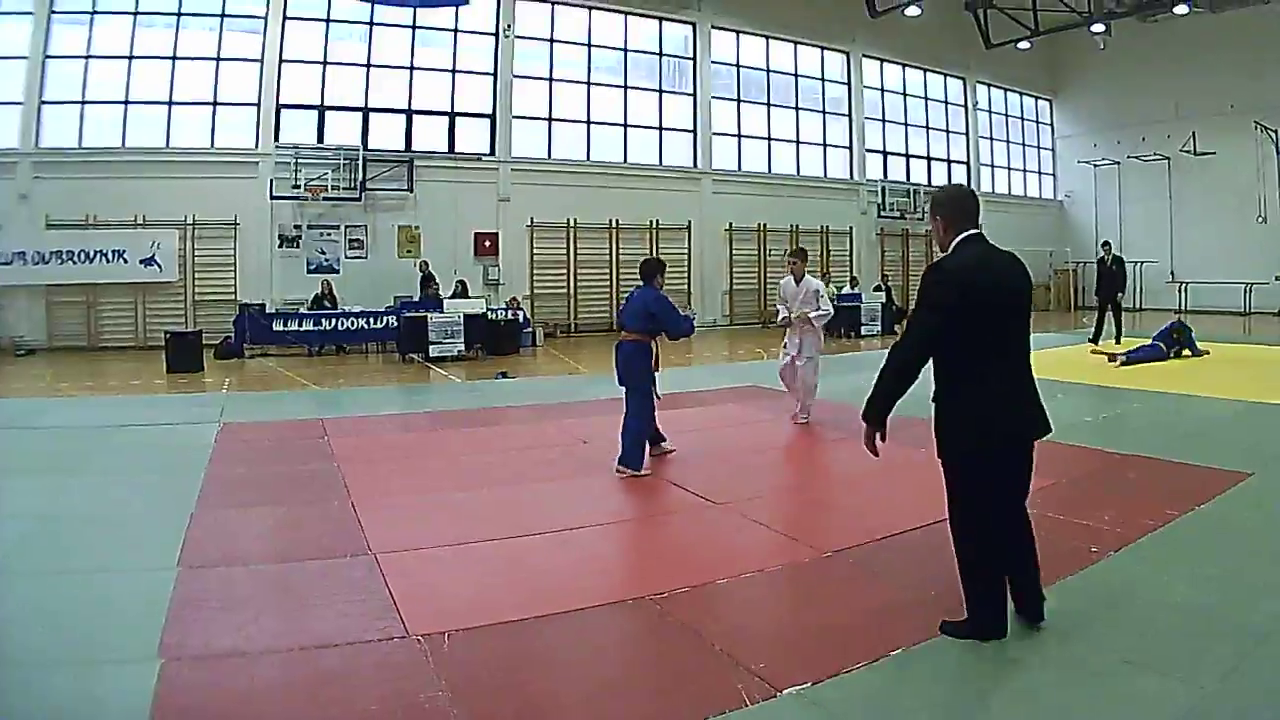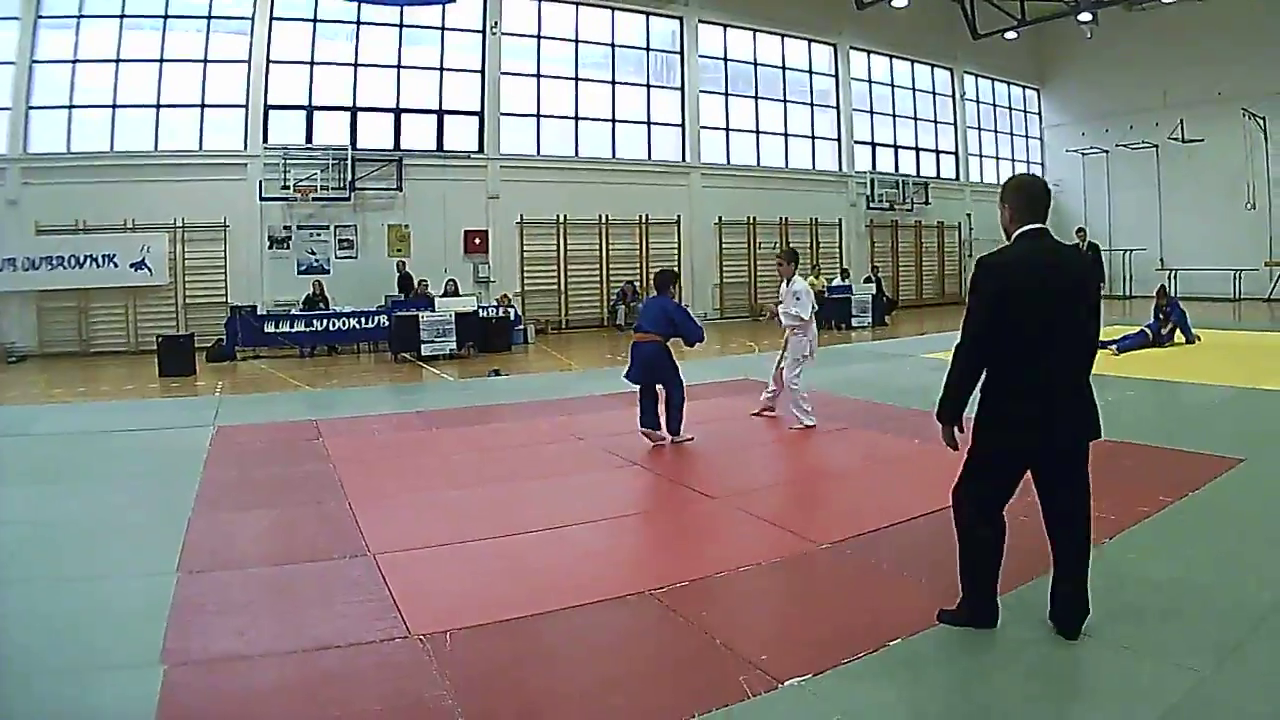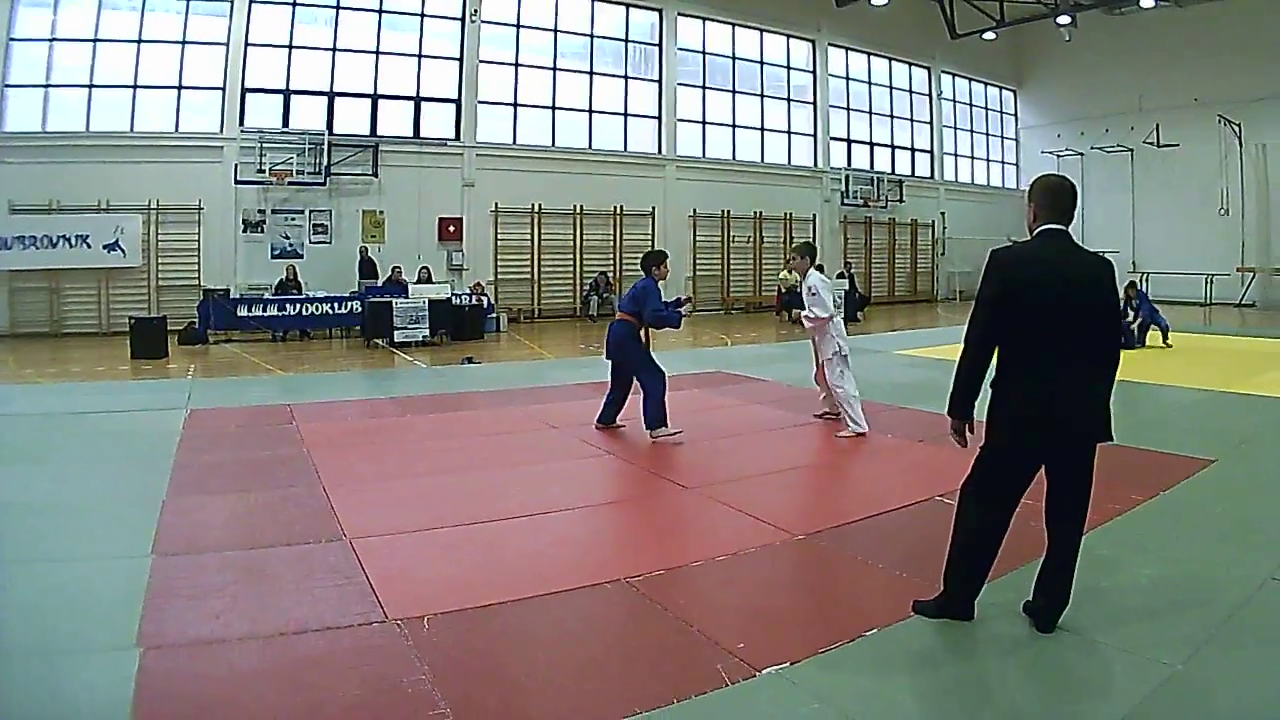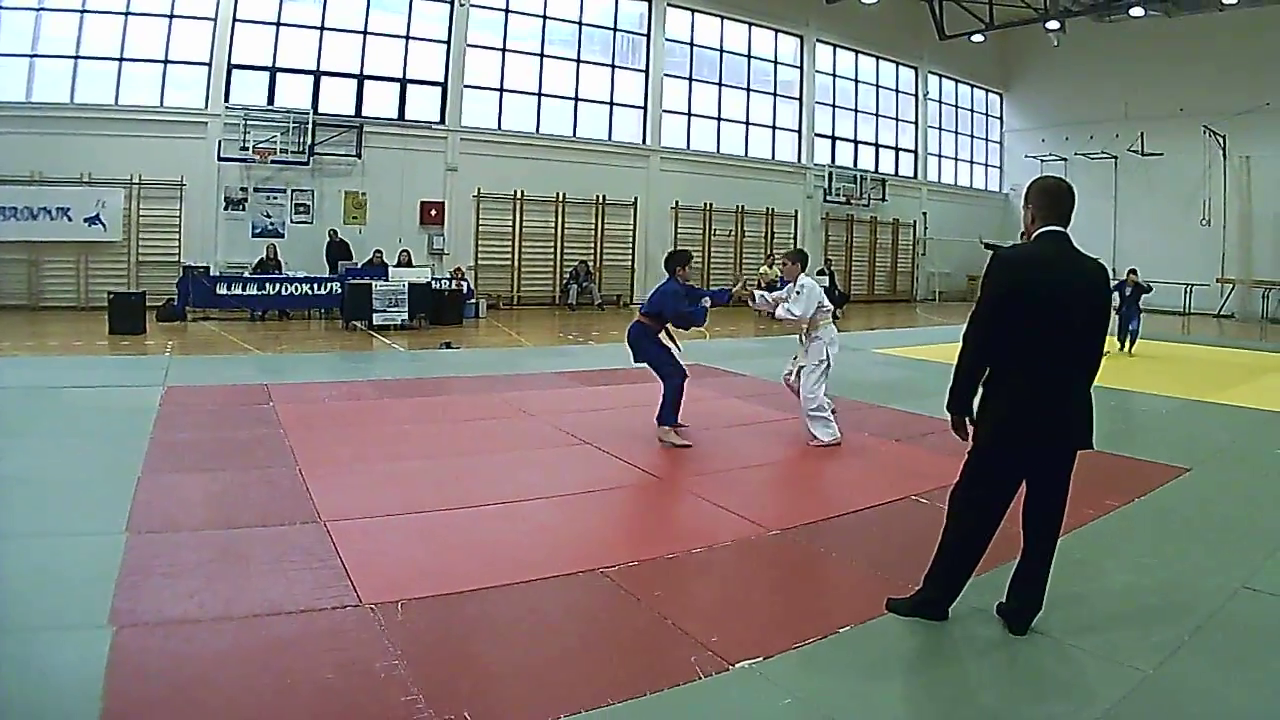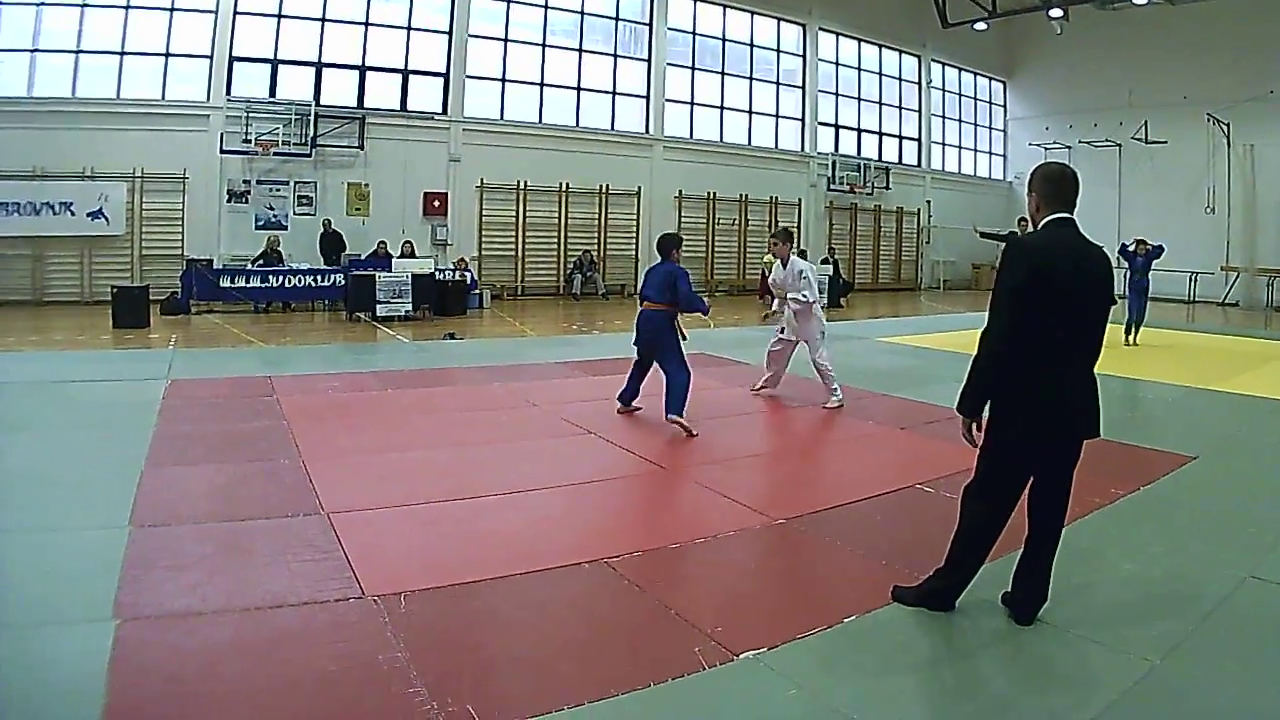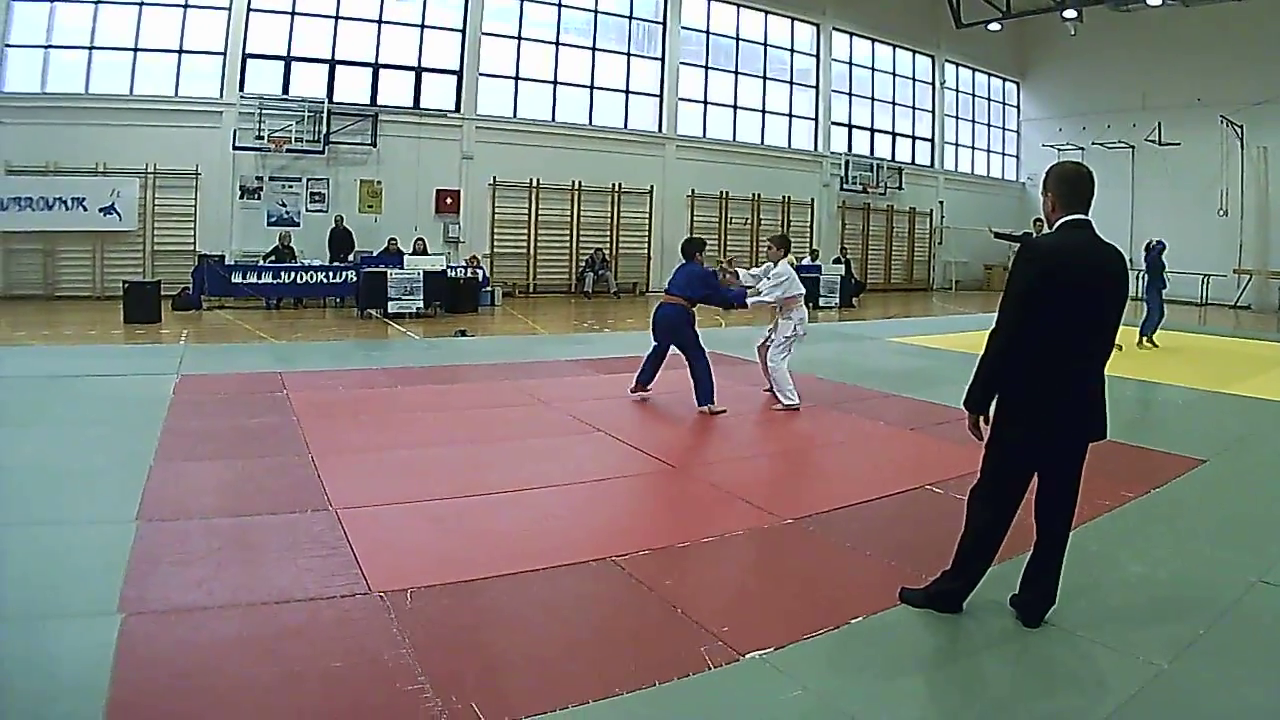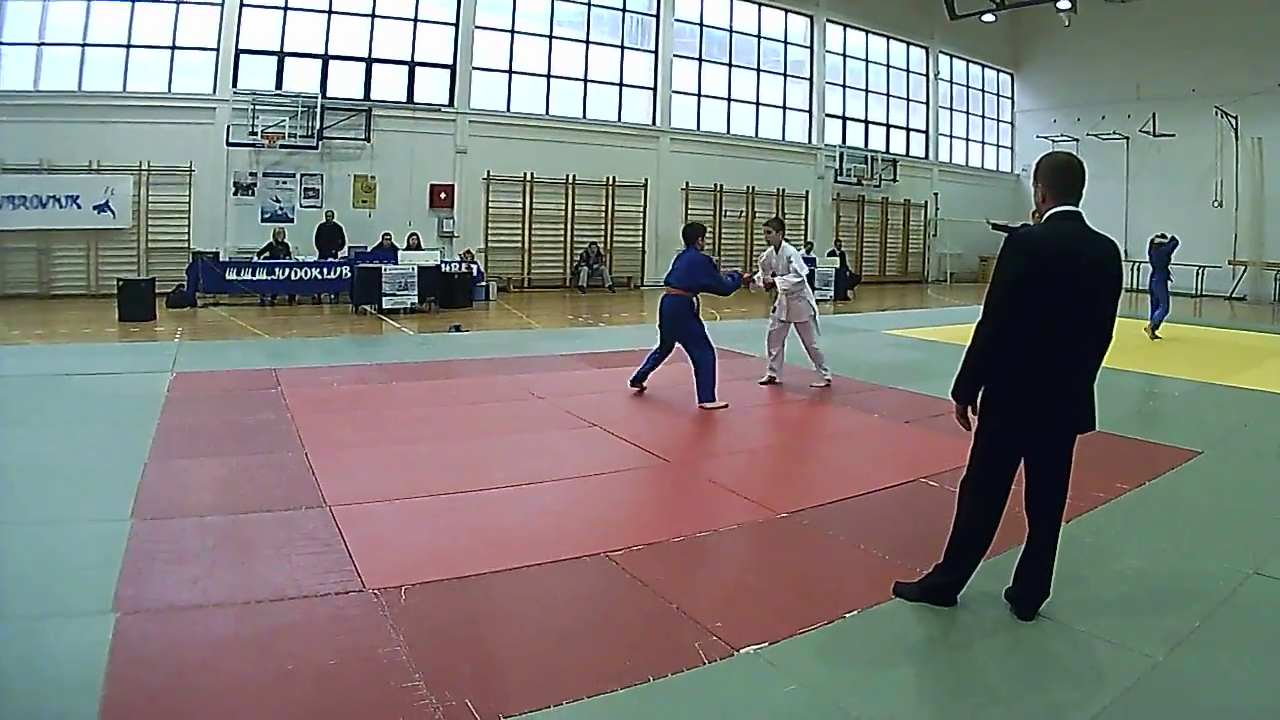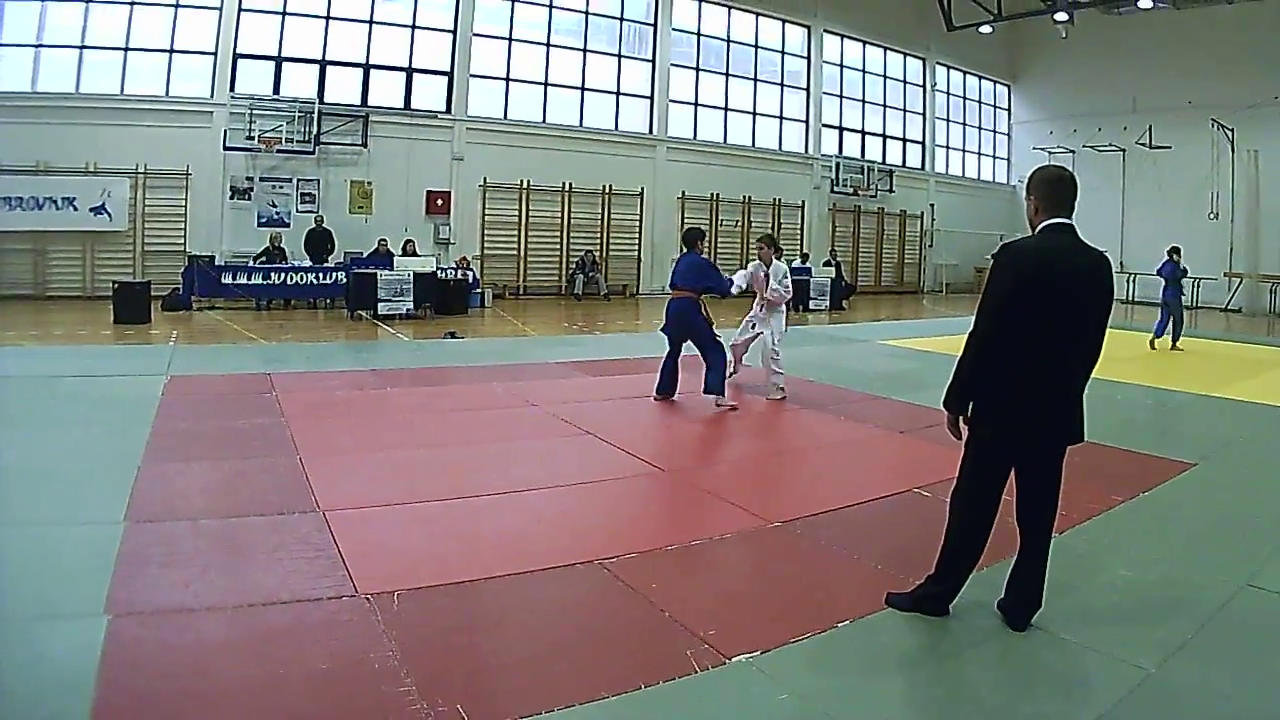
dt=0.5s
person 1, frame 1
left shoulder: (946, 273)
right shoulder: (1011, 265)
left elbow: (912, 348)
left wrist: (875, 413)
left hip: (970, 419)
right hip: (1013, 412)
left knee: (972, 518)
right knee: (1009, 510)
left ankle: (986, 617)
right ankle: (1029, 603)
person 1, frame 2
left shoulder: (994, 267)
right shoulder: (1081, 265)
left elbow: (973, 349)
right elbow: (1089, 340)
left wrist: (950, 410)
left hip: (1010, 414)
right hip: (1069, 412)
left knee: (975, 504)
right knee: (1069, 515)
left ankle: (979, 605)
right ankle: (1070, 612)
person 1, frame 3
left shoulder: (1008, 262)
right shoulder: (1099, 268)
left elbow: (980, 341)
right elbow: (1110, 347)
left wrist: (961, 405)
left hip: (1021, 411)
right hip: (1081, 413)
left knee: (983, 502)
right knee: (1067, 513)
left ankle: (957, 597)
right ankle: (1048, 606)
person 1, frame 4
left shoulder: (1010, 262)
right shoulder: (1095, 274)
left elbow: (979, 340)
right elbow: (1093, 351)
left wrist: (960, 402)
left hip: (1011, 413)
right hip: (1067, 416)
left knee: (973, 506)
right knee: (1044, 517)
left ankle: (934, 597)
right ankle: (1021, 609)
person 1, frame 5
left shoulder: (1026, 251)
right shoulder: (1098, 259)
left elbow: (999, 335)
right elbow: (1093, 337)
left wrist: (971, 403)
left hip: (1024, 404)
right hip: (1075, 404)
left knee: (987, 500)
right knee: (1049, 507)
left ankle: (943, 588)
right ankle: (1027, 599)
person 1, frame 6
left shoulder: (1039, 252)
right shoulder: (1113, 261)
left elbow: (1008, 335)
right elbow: (1104, 337)
left wrist: (978, 399)
left hip: (1029, 405)
right hip: (1082, 406)
left knee: (993, 501)
right knee: (1057, 509)
left ankle: (951, 590)
right ankle: (1034, 601)
person 1, frame 7
left shoulder: (1025, 243)
right shoulder: (1107, 252)
left elbow: (993, 325)
right elbow: (1102, 332)
left wrist: (965, 389)
left hip: (1013, 396)
right hip: (1068, 399)
left knee: (982, 494)
right knee: (1047, 501)
left ankle: (945, 583)
right ankle: (1029, 594)
person 1, frame 8
left shoulder: (1017, 256)
right shoulder: (1098, 265)
left elbow: (985, 337)
right elbow: (1092, 344)
left wrist: (957, 400)
left hip: (1003, 406)
right hip: (1058, 410)
left knee: (973, 504)
right knee: (1038, 512)
left ankle: (938, 593)
right ankle: (1021, 605)
person 2, frame 1
left shoulder: (634, 296)
right shoulder: (657, 299)
left elbow: (622, 320)
right elbow: (676, 329)
right wrist: (688, 320)
left hip: (626, 350)
right hip: (638, 352)
left knee: (644, 400)
right knee: (639, 407)
left ankle: (656, 443)
right ankle: (629, 464)
person 2, frame 2
left shoulder: (648, 304)
right shoulder: (674, 308)
right elbow: (693, 335)
right wrist: (698, 331)
left hip: (638, 350)
right hip: (655, 351)
left knee: (647, 389)
right knee: (674, 388)
left ankle: (649, 426)
right ankle: (675, 432)
person 2, frame 3
left shoulder: (643, 285)
right shoulder: (650, 288)
left elbow: (652, 309)
right elbow: (654, 317)
left wrist: (678, 303)
right wrist: (679, 313)
left hip: (619, 333)
right hip: (627, 335)
left knee: (621, 380)
right knee: (653, 378)
left ankle: (605, 420)
right ankle: (656, 427)
person 2, frame 4
left shoulder: (677, 287)
right shoulder: (671, 291)
left elbow: (701, 295)
right elbow: (682, 319)
left wrist: (730, 292)
right wrist: (703, 308)
left hip: (646, 334)
right hip: (642, 335)
left knee: (675, 373)
right knee: (674, 376)
left ankle: (668, 419)
right ankle: (666, 428)
person 2, frame 5
left shoulder: (652, 271)
right shoulder: (678, 272)
right elbow: (687, 302)
right wrist: (703, 304)
left hip: (644, 319)
right hip: (662, 322)
left knee: (643, 362)
right knee: (678, 370)
left ankle: (625, 403)
right ankle: (674, 413)
person 2, frame 6
left shoulder: (682, 269)
right shoulder: (702, 273)
right elbow: (722, 295)
right wrist: (744, 294)
left hip: (662, 312)
right hip: (678, 316)
left knee: (660, 349)
right knee: (697, 359)
left ankle: (640, 384)
right ankle: (706, 403)
person 2, frame 7
left shoulder: (681, 257)
right shoulder: (702, 260)
right elbow: (722, 286)
right wrist: (738, 277)
left hip: (667, 303)
right hip: (681, 307)
left knee: (665, 345)
right knee: (703, 352)
left ankle: (638, 379)
right ankle: (706, 399)
person 2, frame 8
left shoulder: (681, 261)
right shoulder: (703, 264)
right elbow: (722, 289)
right wrist: (729, 283)
left hip: (673, 306)
right hip: (690, 308)
left knee: (674, 350)
right knee: (714, 351)
left ankle: (663, 391)
right ankle: (718, 395)
person 3, frame 1
left shoulder: (815, 285)
right shoulder: (785, 284)
left elbow: (827, 311)
left wrist: (809, 318)
right wrist: (783, 316)
left hip: (810, 333)
right hip: (793, 332)
left knee: (806, 375)
right knee: (786, 370)
left ankle: (804, 412)
right ankle: (800, 405)
person 3, frame 2
left shoulder: (801, 288)
right shoulder: (785, 284)
left elbow: (802, 316)
left wrist: (781, 311)
right wrist: (778, 310)
left hip: (802, 337)
right hip: (793, 334)
left knee: (791, 377)
right knee: (780, 371)
left ankle: (806, 419)
right ankle: (768, 403)
person 3, frame 3
left shoulder: (816, 282)
right shoulder: (809, 280)
left elbow: (824, 313)
left wrist: (804, 317)
right wrist: (807, 317)
left hip: (830, 334)
right hip: (823, 334)
left knee: (838, 381)
right knee: (822, 376)
left ankle: (857, 425)
right ankle: (834, 409)
person 3, frame 4
left shoulder: (807, 286)
right shoulder: (794, 287)
left elbow: (797, 315)
right elbow: (772, 300)
left wrist: (781, 307)
left hip: (822, 341)
right hip: (811, 340)
left knee: (810, 390)
right knee: (792, 378)
left ankle: (828, 435)
right ankle: (822, 408)
person 3, frame 5
left shoulder: (803, 268)
right shoulder: (777, 268)
left elbow: (811, 298)
left wrist: (788, 297)
right wrist: (774, 310)
left hip: (808, 317)
right hip: (791, 317)
left knee: (818, 359)
right knee: (776, 351)
left ankle: (835, 395)
right ankle: (769, 381)
person 3, frame 6
left shoulder: (783, 273)
right shoulder: (772, 267)
left elbow: (766, 296)
right elbow: (753, 277)
left wrist: (743, 302)
left hip: (793, 320)
right hip: (784, 316)
left knee: (775, 359)
right knee: (764, 348)
left ankle: (790, 400)
right ankle: (776, 384)
person 3, frame 7
left shoulder: (790, 253)
right shoulder: (768, 255)
left elbow: (798, 277)
right elbow: (764, 276)
left wrist: (775, 282)
left hip: (800, 299)
right hip: (784, 299)
left knee: (809, 340)
right knee: (774, 336)
left ankle: (825, 376)
right ankle: (773, 373)
person 3, frame 8
left shoulder: (781, 269)
right shoulder: (754, 267)
left elbow: (786, 294)
right elbow: (742, 278)
left wrist: (769, 284)
left hip: (775, 313)
right hip: (758, 311)
left knee: (769, 350)
right knee: (738, 343)
left ankle: (778, 387)
right ankle: (734, 368)
